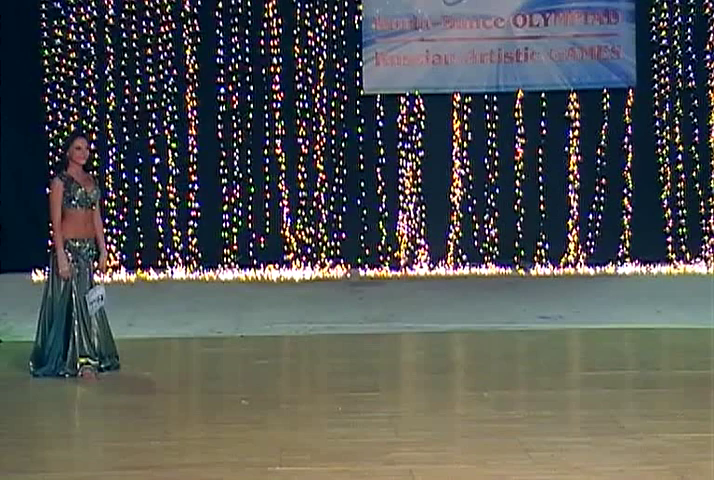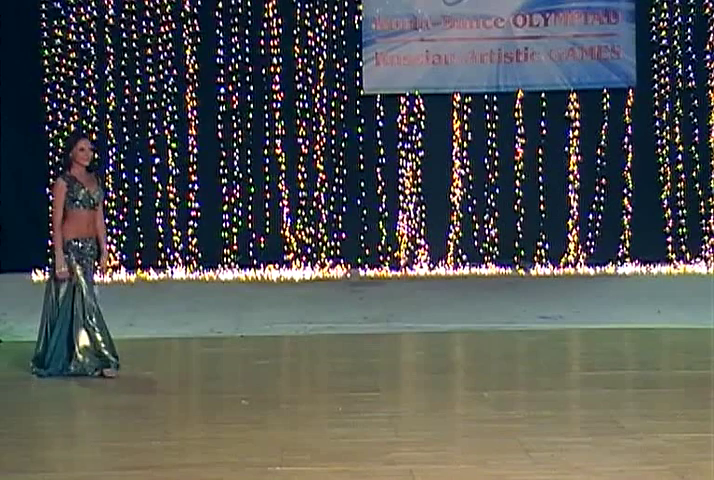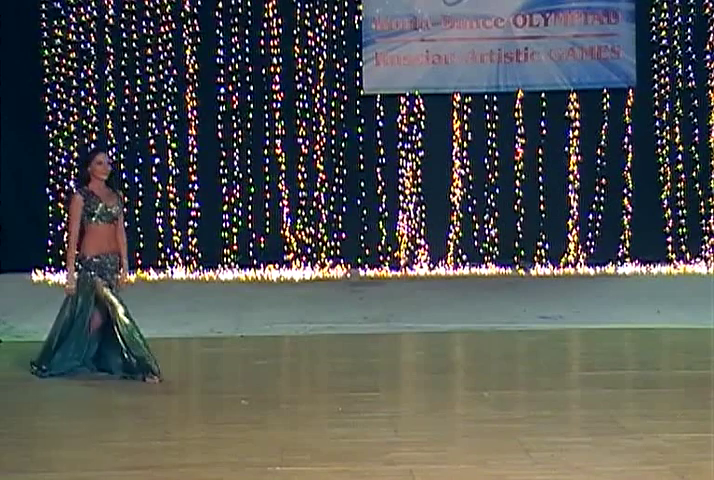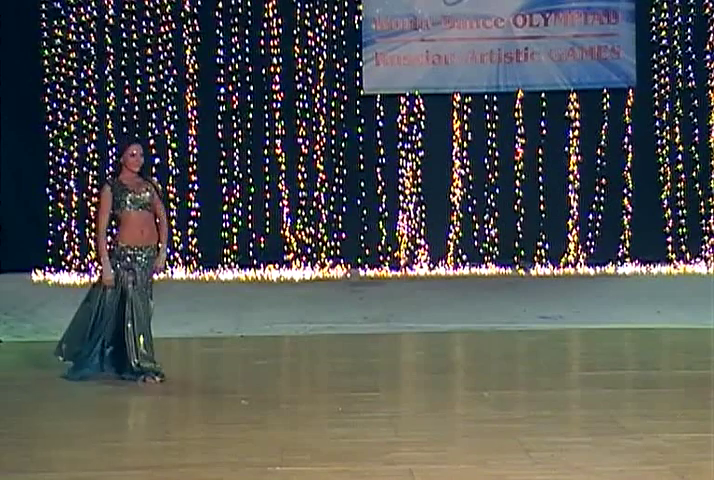
dt=0.4s
person 1, frame 1
left shoulder: (91, 180)
right shoulder: (60, 181)
right elbow: (55, 222)
left wrist: (103, 249)
right wrist: (61, 256)
left hip: (88, 246)
right hip: (69, 246)
left knee: (86, 302)
right knee: (72, 302)
left ankle: (85, 357)
right ankle: (78, 361)
person 1, frame 2
left shoulder: (94, 180)
right shoulder: (63, 181)
right elbow: (56, 221)
left wrist: (104, 250)
right wrist: (58, 256)
left hip: (90, 246)
right hip: (70, 246)
left knee: (80, 303)
right knee: (84, 301)
left ankle: (75, 357)
right ankle: (97, 360)
person 1, frame 3
left shoulder: (115, 195)
right shoulder: (81, 197)
left elbow: (120, 231)
right elbow: (73, 236)
left wrist: (124, 265)
right wrist: (70, 272)
left hip: (111, 261)
right hip: (90, 262)
left knee: (98, 315)
right knee: (116, 312)
left ankle: (70, 359)
right ankle: (142, 365)
person 1, frame 4
left shoulder: (149, 184)
right shoulder: (111, 188)
left elbow: (161, 217)
right elbow: (101, 228)
left wrist: (163, 249)
right wrist: (104, 262)
left hip: (149, 252)
right hip: (124, 252)
left knee: (139, 307)
right knee: (134, 308)
left ankle: (111, 357)
right ankle: (142, 366)
